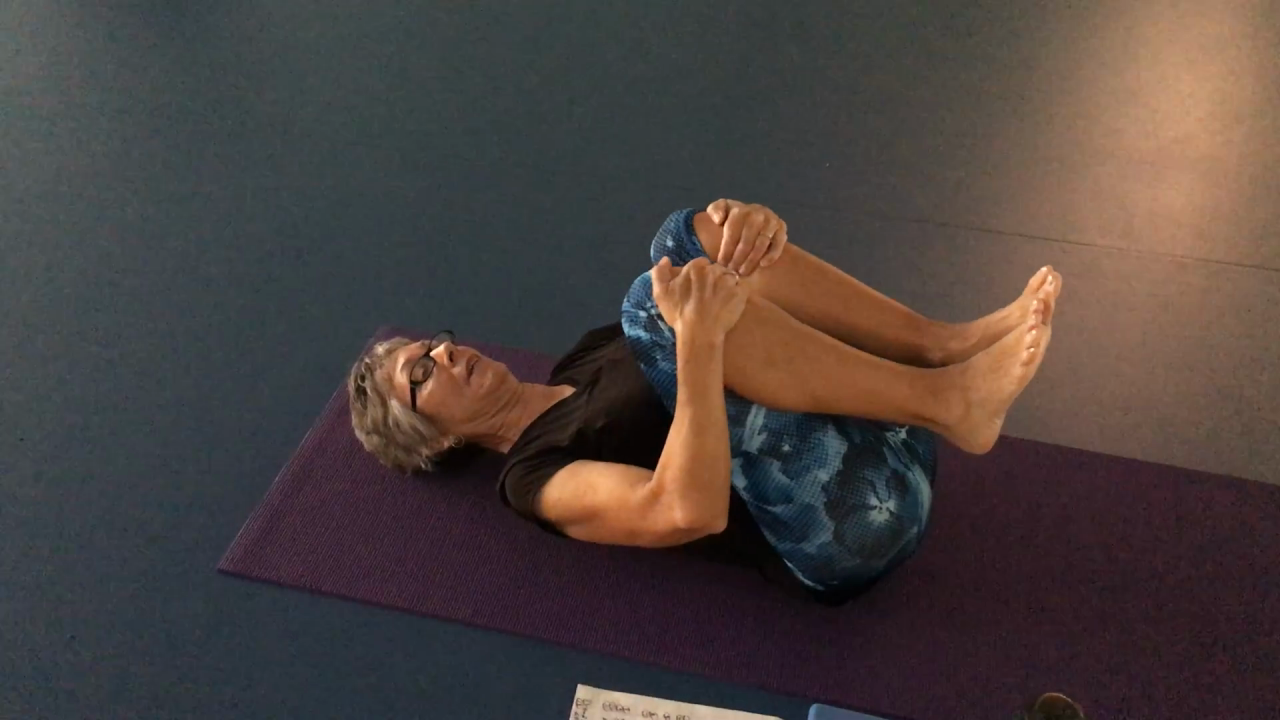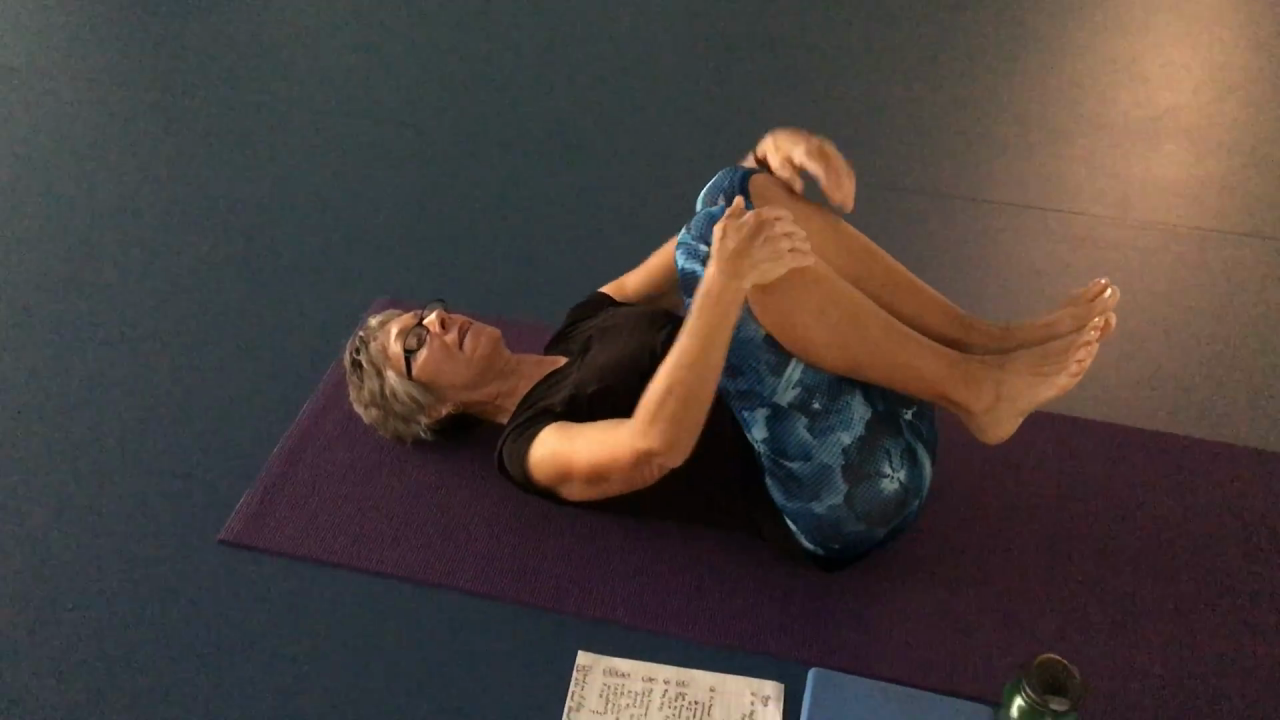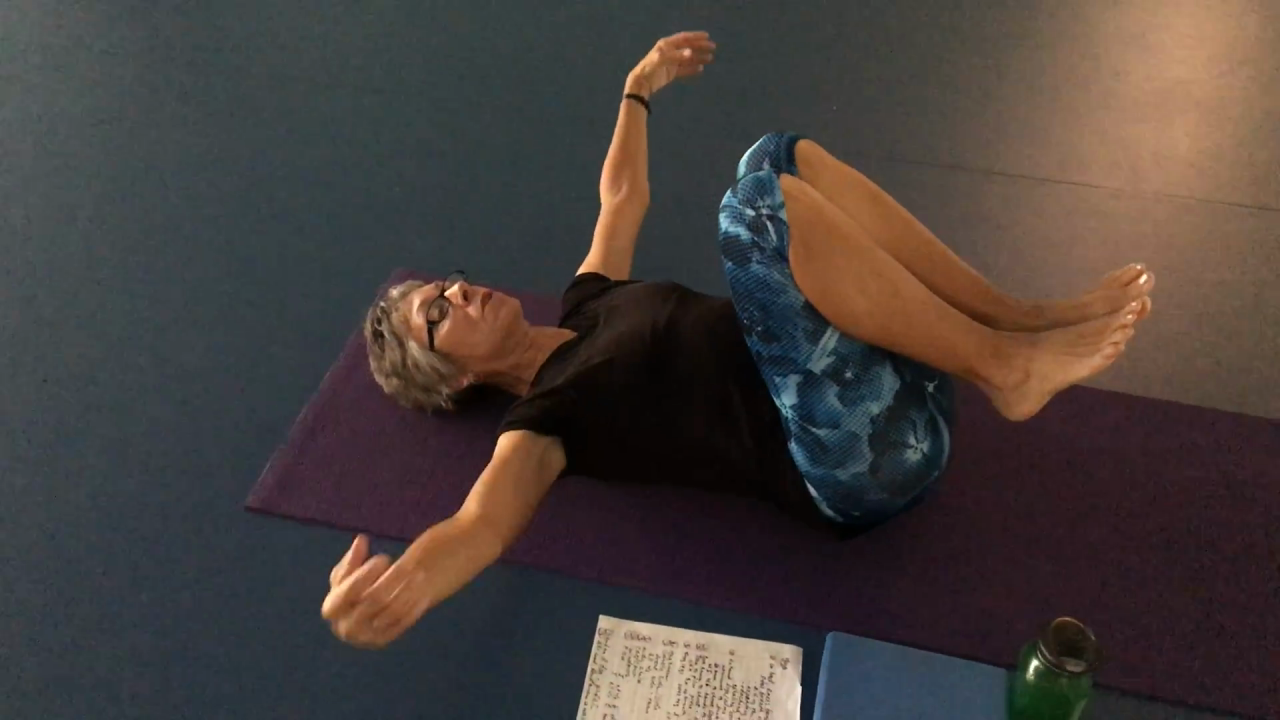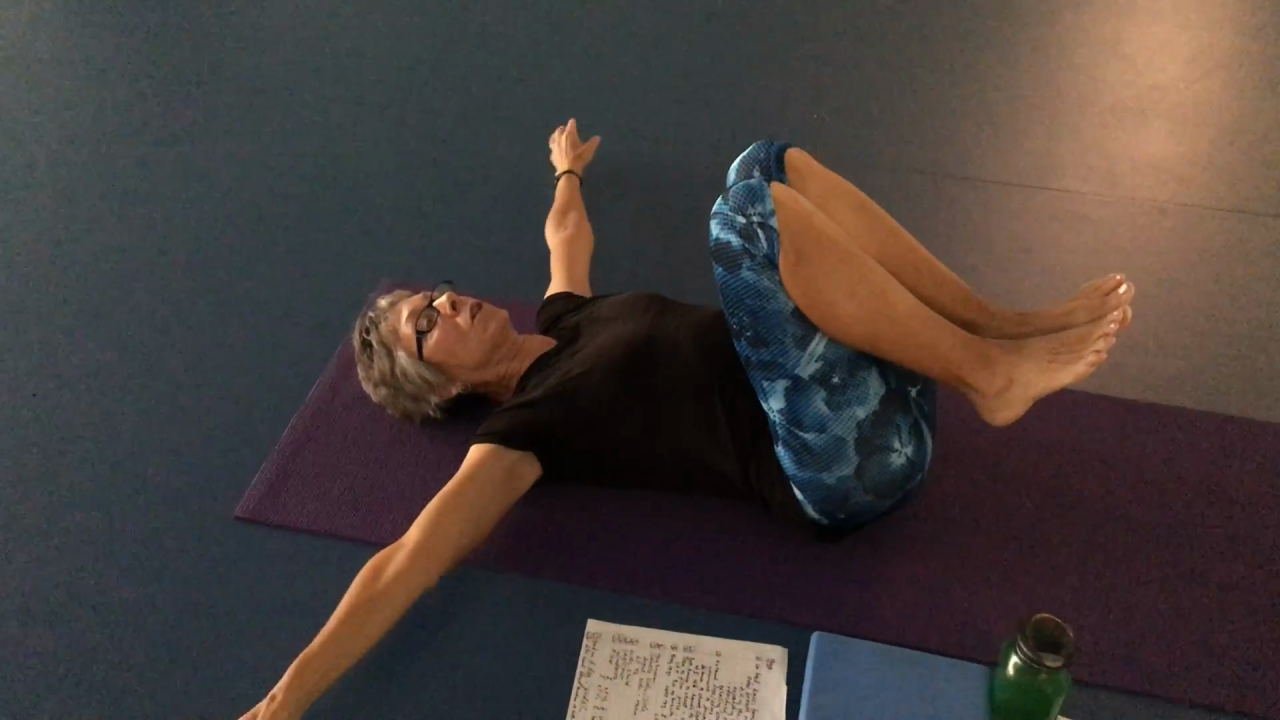
dt=1s
person 1, frame 1
left shoulder: (595, 352)
right shoulder: (538, 479)
right elbow: (692, 512)
left wrist: (749, 224)
right wrist: (697, 337)
left hip: (880, 446)
right hip: (850, 524)
left knee: (696, 239)
right knee: (660, 311)
left ankle: (946, 345)
right ankle: (949, 402)
person 1, frame 2
left shoulder: (586, 322)
right shoulder: (533, 449)
left elbow: (734, 230)
right elbow: (655, 446)
left wrist: (773, 154)
right wrist: (727, 279)
left hip: (882, 422)
right hip: (847, 494)
left knee: (736, 201)
right knee: (714, 248)
left ankle: (985, 342)
right ankle: (978, 391)
person 1, frame 3
left shoulder: (586, 304)
right shoulder: (538, 421)
left elbow: (623, 195)
right elbow: (479, 525)
left wrist: (639, 87)
right wrist: (379, 594)
left hip: (893, 397)
right hip: (858, 461)
left knee: (779, 162)
right knee: (763, 207)
left ankle: (1018, 321)
right ankle: (1004, 368)
person 1, frame 4
left shoulder: (563, 320)
right shoulder: (520, 430)
left elbow: (567, 233)
right elbow: (406, 562)
left hip: (876, 399)
right hip: (840, 464)
left knee: (768, 170)
right knee: (753, 216)
left ankle: (1004, 326)
right ankle: (990, 374)
